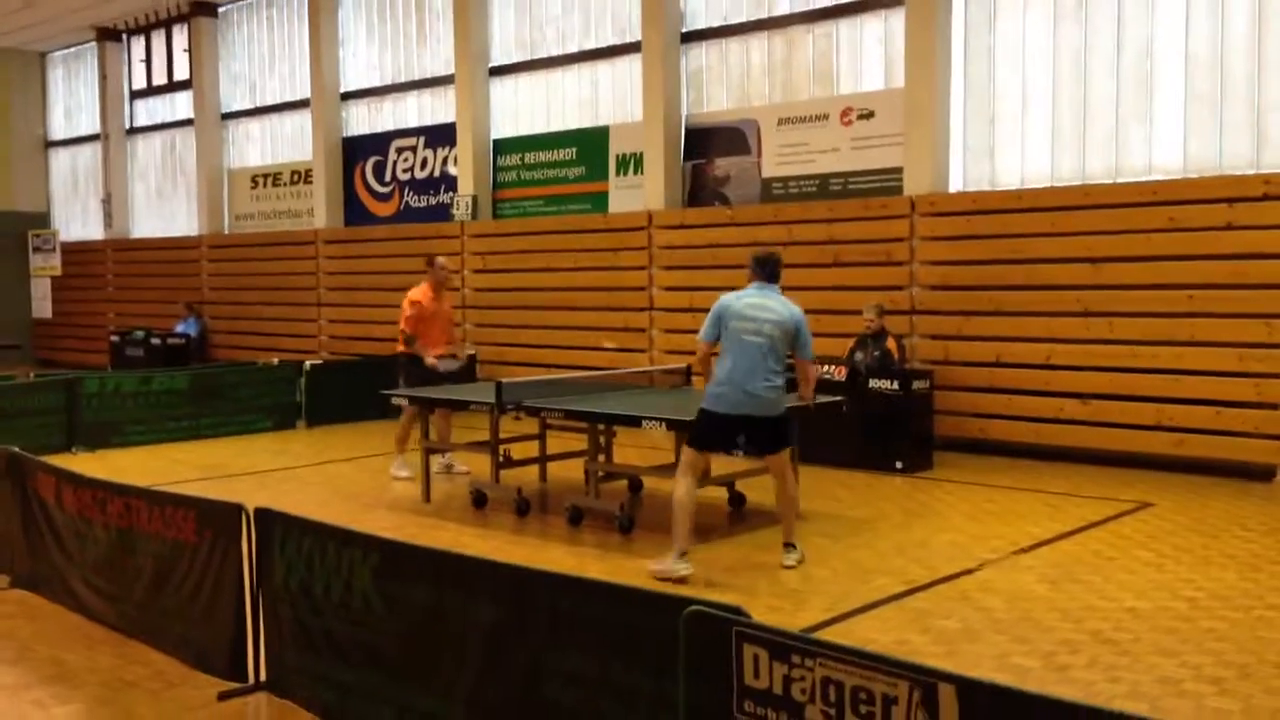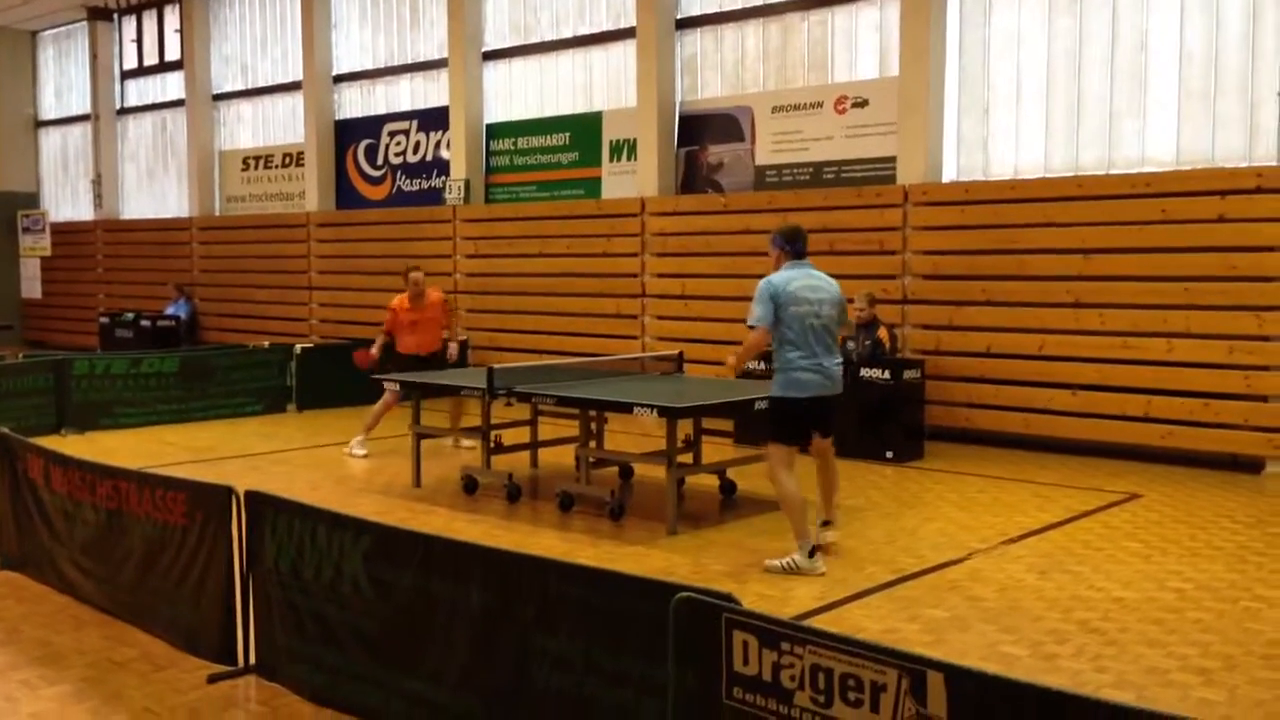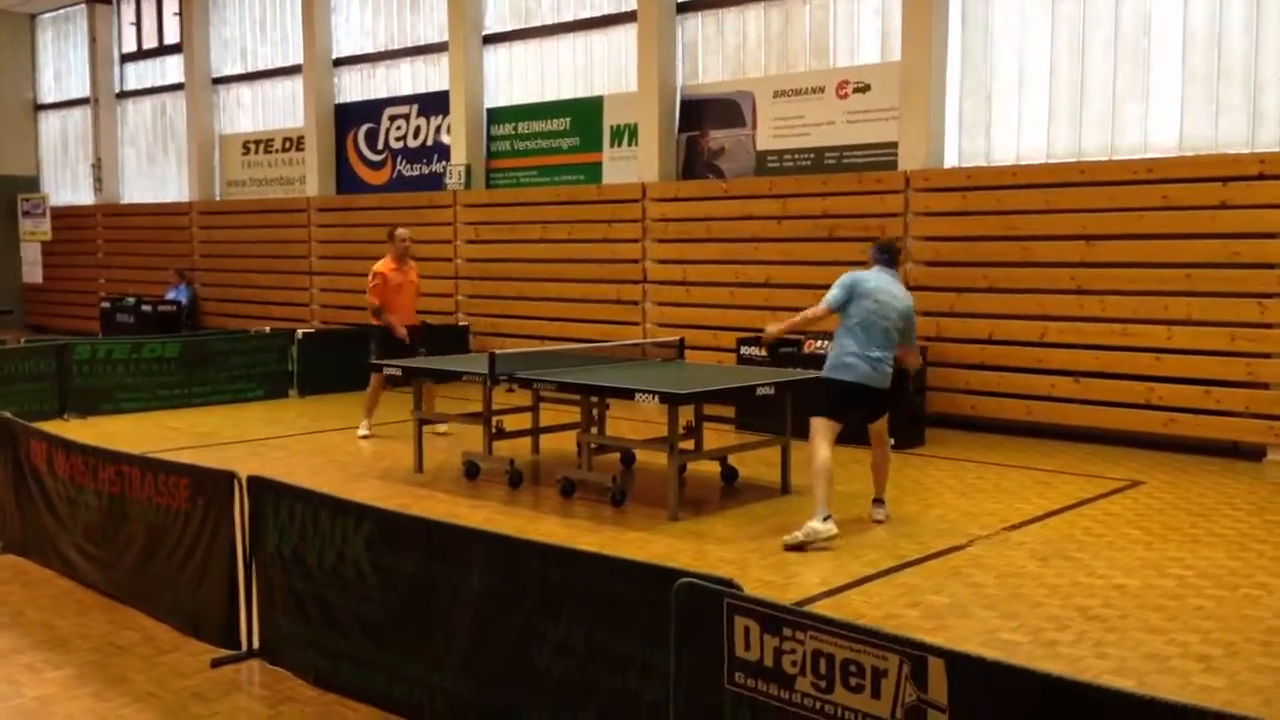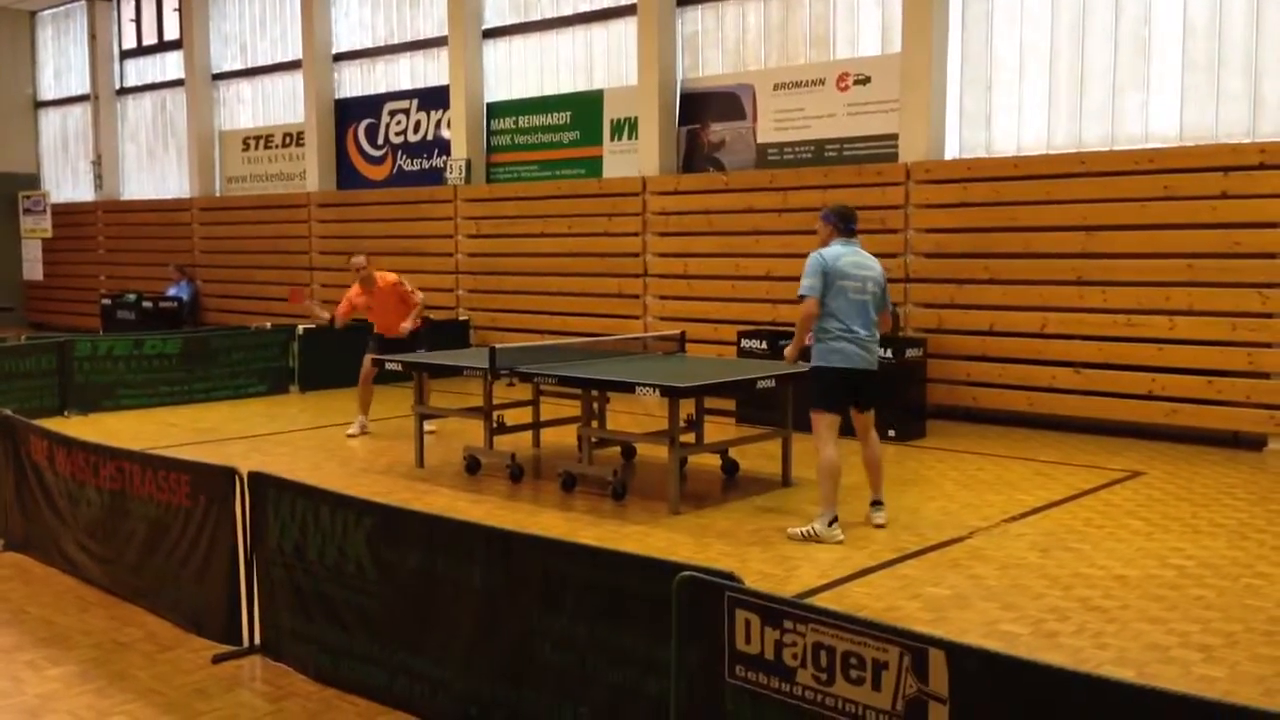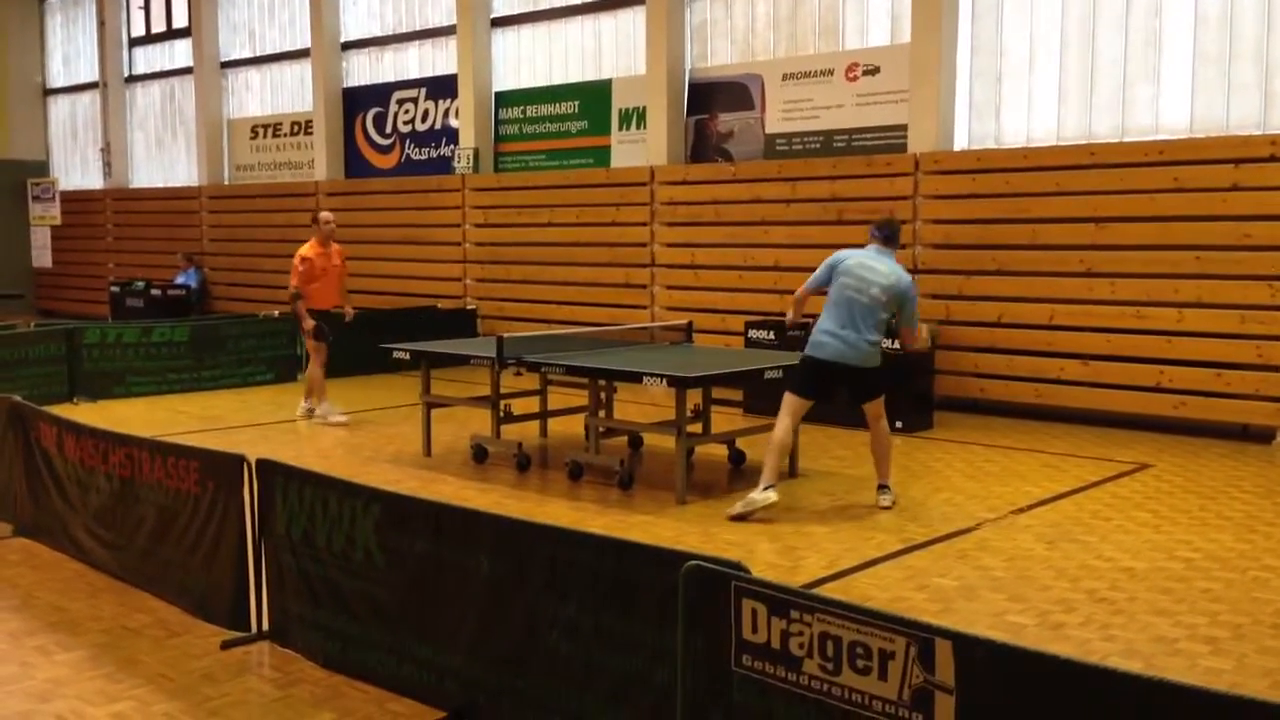
dt=1s
person 1, frame 1
left shoulder: (727, 302)
right shoulder: (794, 314)
left elbow: (701, 357)
right elbow: (808, 377)
right wrist: (806, 392)
left hip: (721, 402)
right hip: (768, 407)
left knee: (687, 473)
right knee: (783, 474)
left ankle: (679, 557)
right ankle: (790, 548)
person 1, frame 2
left shoulder: (772, 285)
right shoulder: (832, 286)
left elbow: (758, 340)
right elbow: (841, 331)
left wrist: (736, 362)
left hip: (792, 388)
right hip: (829, 384)
left knee: (780, 468)
right knee: (824, 454)
left ankle: (807, 553)
right ankle: (826, 524)
person 1, frame 3
left shoulder: (855, 279)
right shoulder: (905, 300)
left elbow: (819, 313)
right elbow: (909, 354)
left wrist: (780, 328)
right wrist: (914, 364)
left hip: (841, 374)
right hip: (878, 379)
left knee: (820, 443)
right knee: (880, 438)
left ankle: (821, 520)
right ankle: (879, 504)
person 1, frame 4
left shoulder: (821, 259)
right shoulder: (874, 265)
left elbow: (809, 311)
right elbow: (886, 322)
left wrist: (795, 346)
left hip: (831, 360)
right hip: (866, 362)
left knee: (825, 438)
right knee: (867, 433)
left ankle: (828, 522)
right ankle: (877, 505)
person 1, frame 5
left shoulder: (842, 257)
right shoulder: (903, 281)
left elbow: (803, 294)
right elbow: (910, 338)
left wrist: (794, 314)
right wrist: (921, 337)
left hip: (821, 352)
right hip: (864, 359)
left knee: (788, 416)
right knee: (878, 421)
left ankle: (764, 489)
right ankle: (884, 490)
person 2, frame 1
left shoulder: (445, 297)
right shoulder: (416, 298)
right elbow: (405, 335)
left wrist: (457, 350)
right wrist: (425, 356)
left hip: (438, 361)
right hip: (413, 360)
left knee: (444, 409)
right knee: (412, 412)
left ankle: (444, 459)
right ankle: (399, 461)
person 2, frame 2
left shoulder: (439, 299)
right shoulder: (397, 306)
left elbow: (450, 322)
right elbow: (387, 331)
left wrist: (453, 343)
right wrist: (377, 347)
left hip: (435, 355)
right hip: (406, 358)
left knee: (457, 393)
right knee: (389, 399)
left ankle: (456, 437)
right ankle: (358, 441)
person 2, frame 3
left shoulder: (412, 267)
right shoulder: (380, 270)
right elbow: (375, 308)
left wrist: (411, 325)
right wrist: (395, 327)
left hip: (410, 329)
right hip: (386, 331)
right knee: (378, 380)
right ankle: (366, 422)
person 2, frame 4
left shoulder: (392, 281)
right shoulder: (354, 295)
left elbow: (419, 301)
right elbow: (335, 321)
left wrist: (409, 322)
right wrist: (314, 310)
left hip: (410, 333)
right hip: (383, 335)
right knee: (366, 375)
right ankle: (362, 421)
person 2, frame 5
left shoulder: (337, 251)
right shoulder: (306, 254)
right elbow: (295, 291)
left wrist: (346, 304)
right wrist: (305, 318)
left hip: (325, 311)
right hip: (308, 313)
left knee: (319, 359)
right knee: (317, 359)
left ankle: (307, 405)
right ankle: (324, 410)
